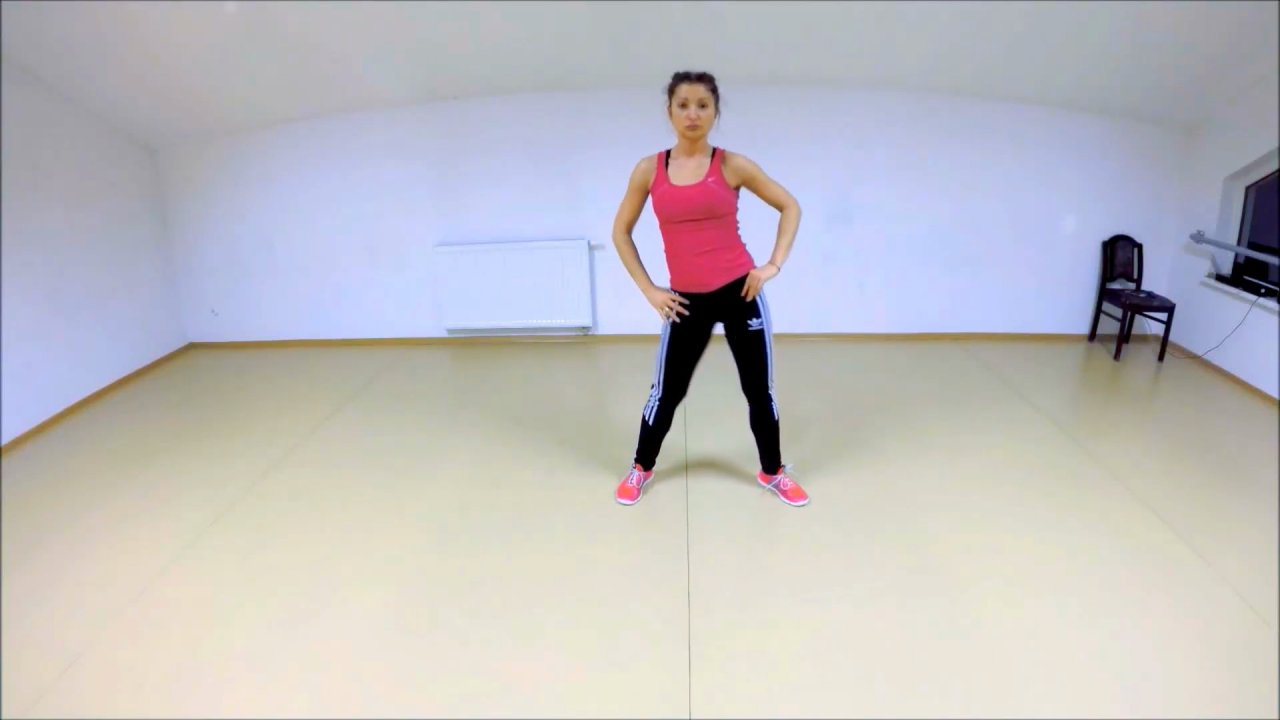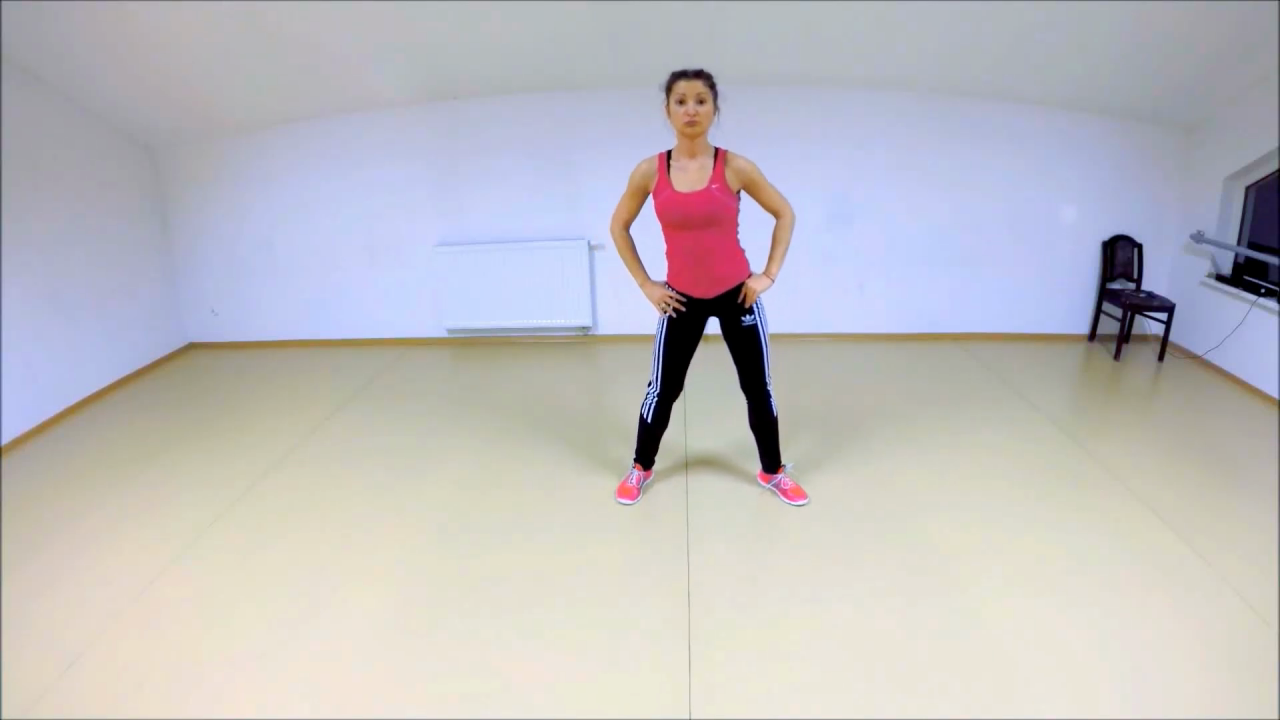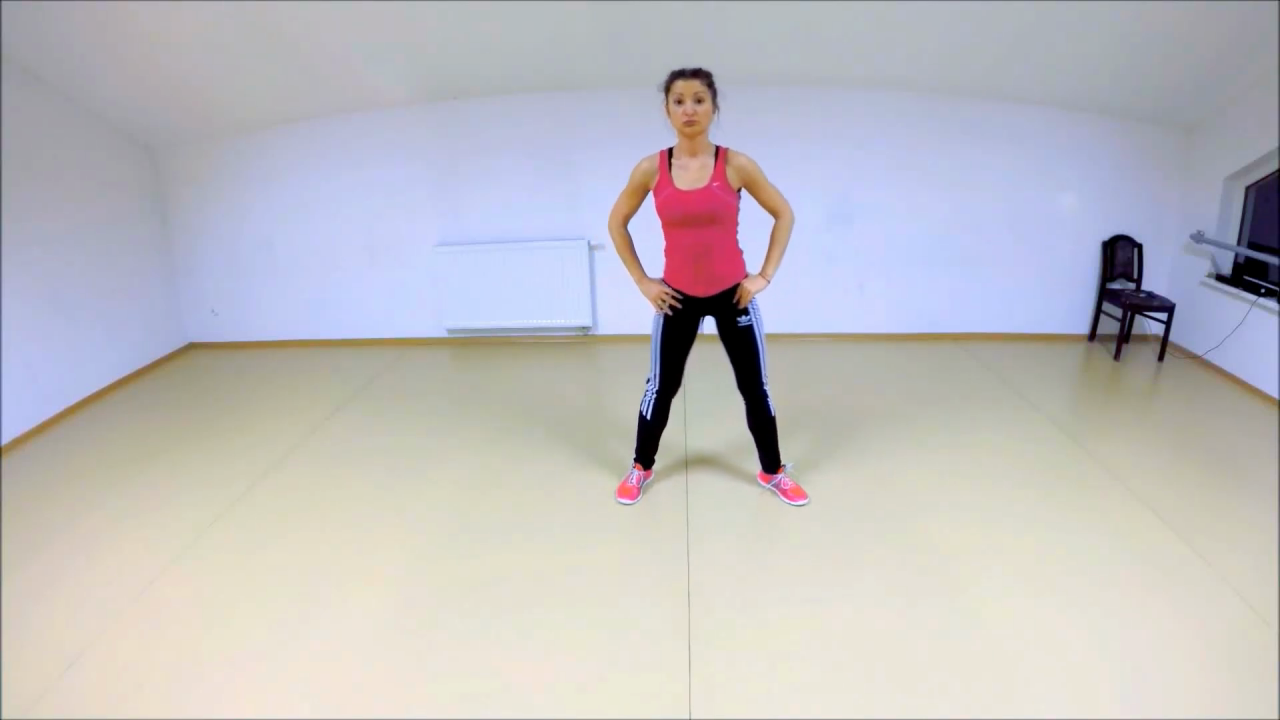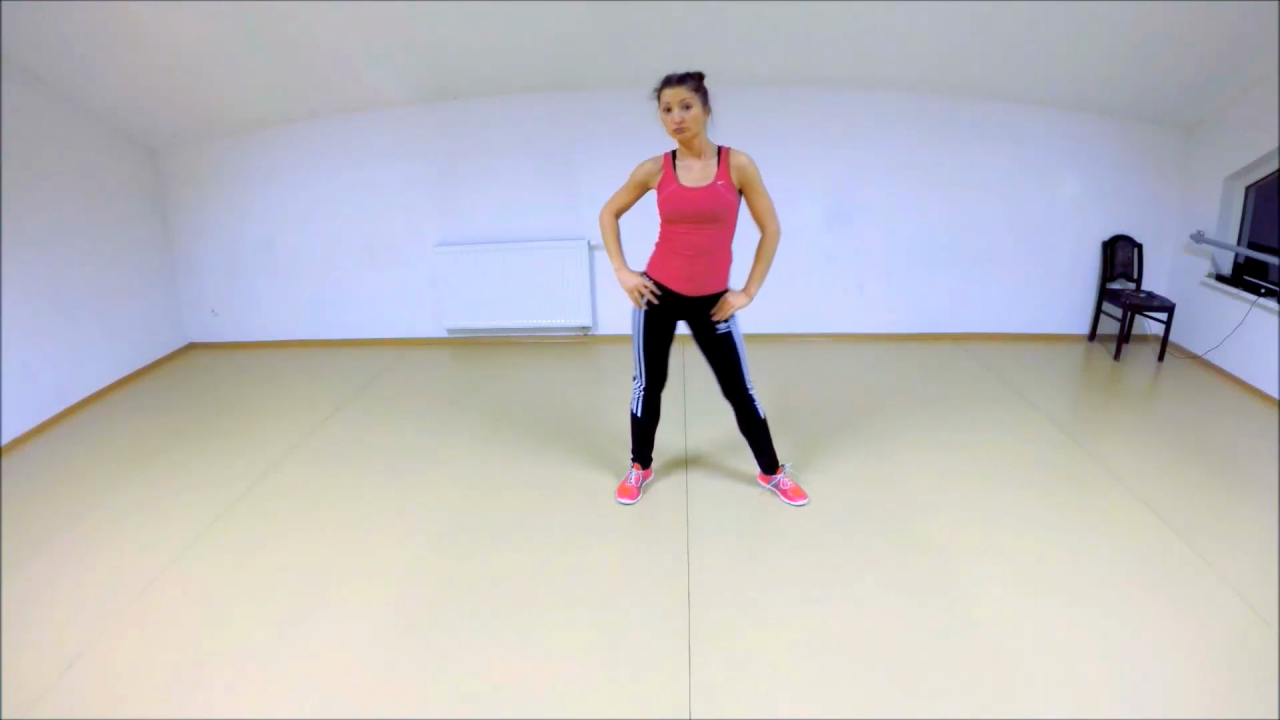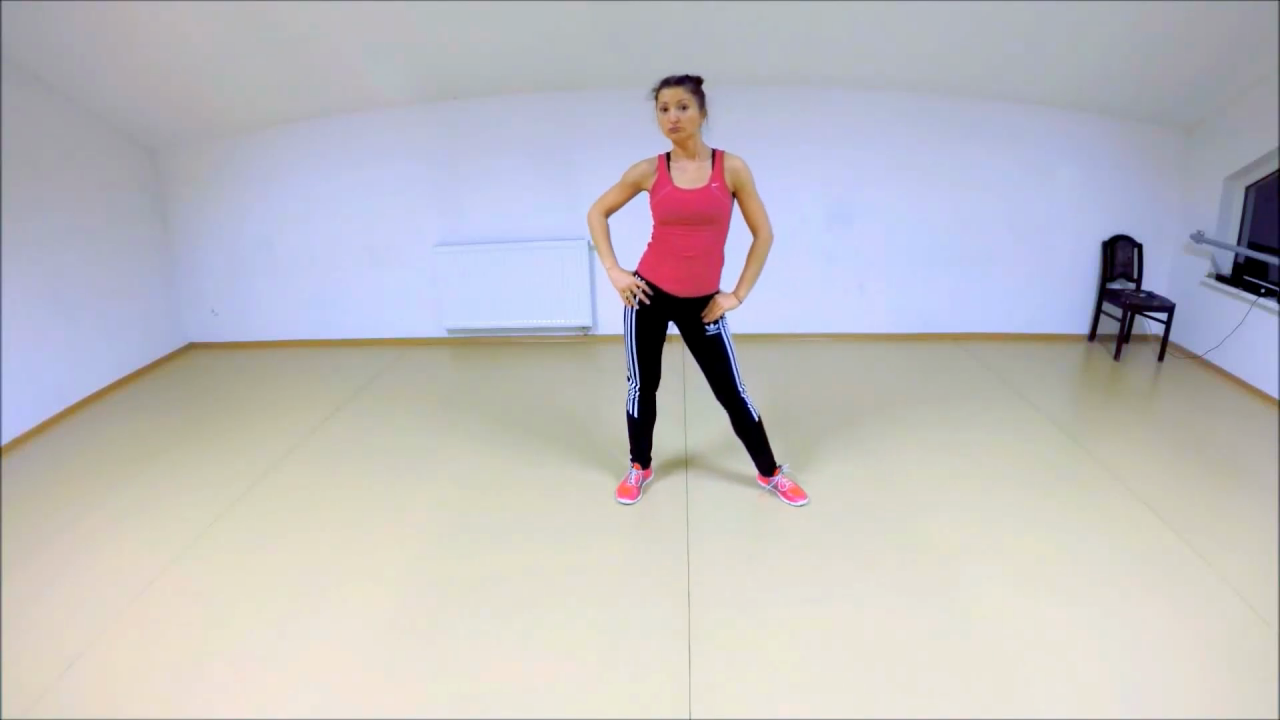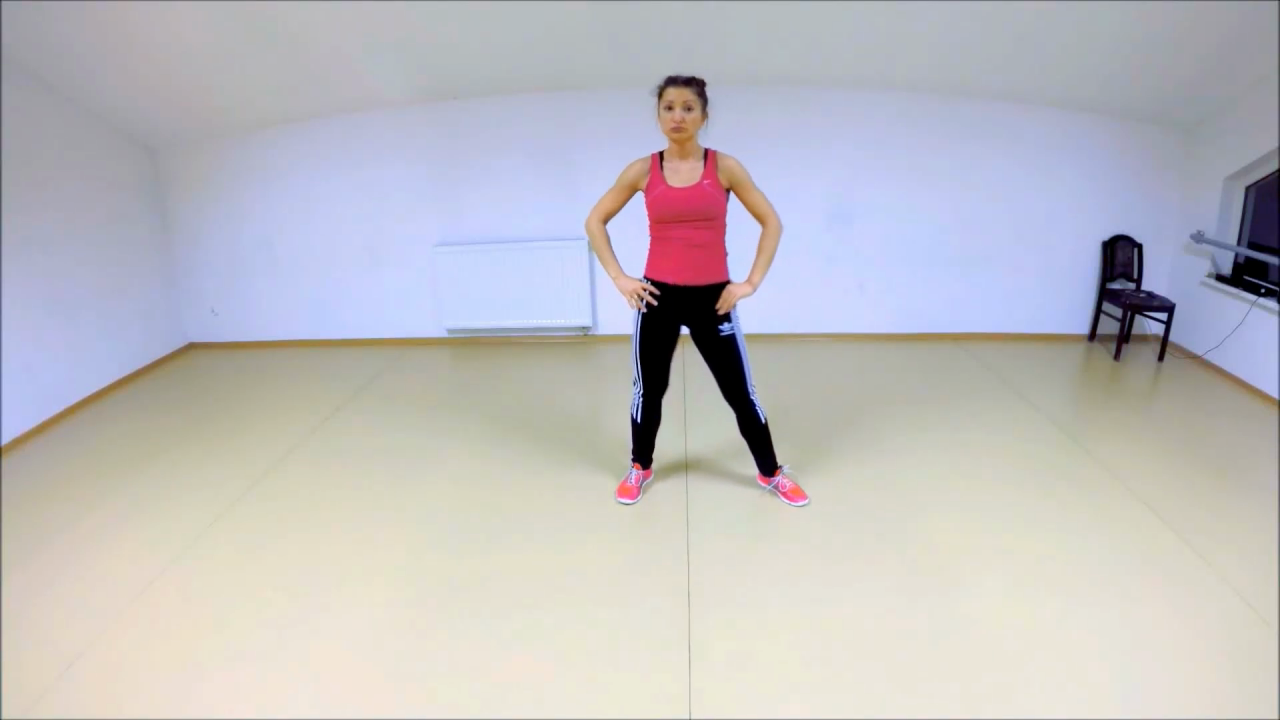
dt=0.2s
person 1, frame 1
left shoulder: (732, 165)
right shoulder: (649, 169)
left elbow: (790, 206)
right elbow: (621, 231)
left wrist: (775, 263)
right wrist: (649, 289)
left hip: (740, 292)
right hip: (689, 302)
left knee: (759, 390)
right knee: (667, 392)
left ankle: (772, 472)
right ankle: (642, 467)
person 1, frame 2
left shoulder: (735, 167)
right shoulder: (649, 171)
left elbow: (784, 213)
right elbow: (619, 227)
left wrist: (770, 274)
right wrist: (646, 285)
left hip: (737, 293)
right hip: (682, 299)
left knee: (757, 387)
right knee: (664, 388)
left ankle: (772, 471)
right ankle: (641, 467)
person 1, frame 3
left shoulder: (737, 165)
right shoulder: (650, 169)
left elbow: (783, 214)
right elbow: (617, 223)
left wrist: (765, 276)
right wrist: (642, 281)
left hip: (732, 293)
right hip: (677, 297)
left knee: (754, 386)
right knee: (661, 386)
left ankle: (772, 471)
right ankle: (641, 467)
person 1, frame 4
left shoulder: (738, 165)
right shoulder: (654, 170)
left elbow: (770, 229)
right elbow: (609, 214)
left wrist: (747, 291)
right wrist: (622, 272)
left hip: (713, 300)
right hip: (658, 294)
left knee: (739, 389)
right knee: (648, 384)
left ankle: (771, 471)
right ankle: (640, 466)
person 1, frame 5
left shoulder: (732, 168)
right shoulder: (648, 171)
left elbow: (763, 233)
right elbow: (597, 212)
left wrist: (738, 294)
right wrist: (613, 269)
left hip: (702, 303)
right hip: (648, 294)
left knee: (731, 391)
right knee: (643, 384)
left ankle: (769, 472)
right ankle: (639, 466)
person 1, frame 6
left shoulder: (724, 167)
right shoulder: (642, 170)
left elbow: (771, 223)
right elbow: (596, 221)
left wrist: (751, 282)
right wrist: (618, 277)
left hip: (711, 300)
right hip: (658, 296)
left knee: (740, 392)
right knee: (649, 389)
left ankle: (770, 472)
right ankle: (640, 467)
